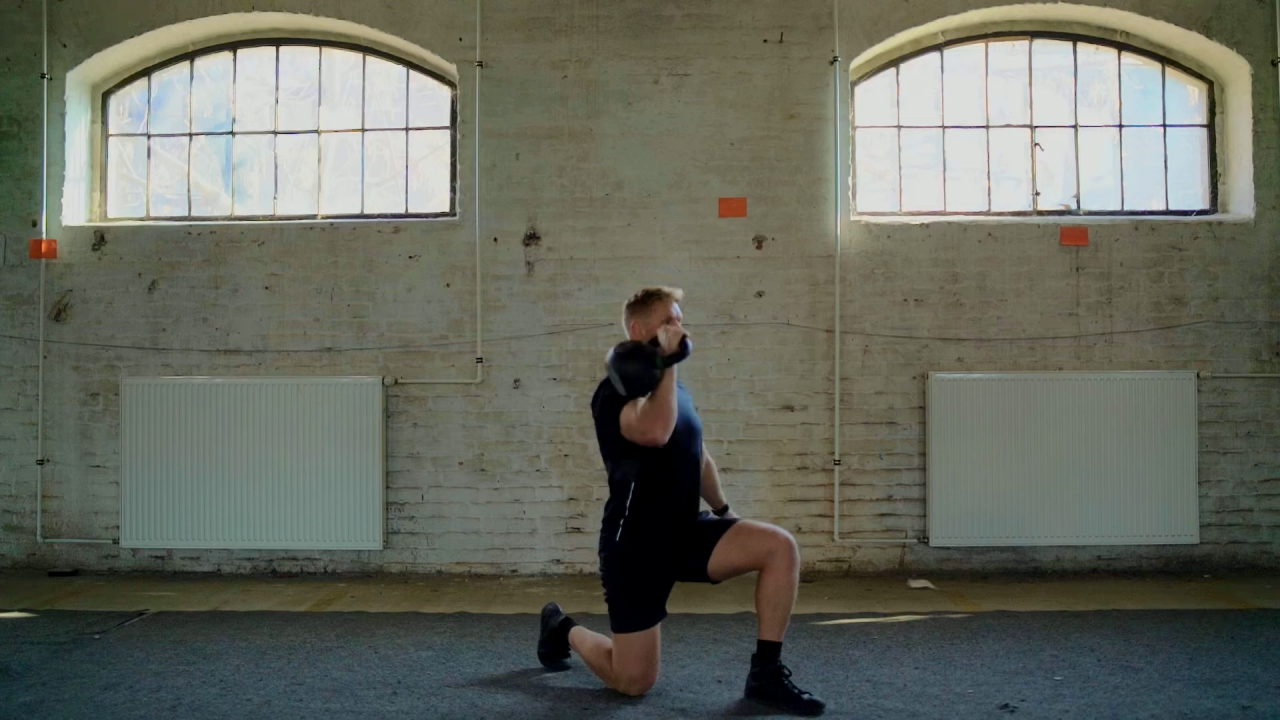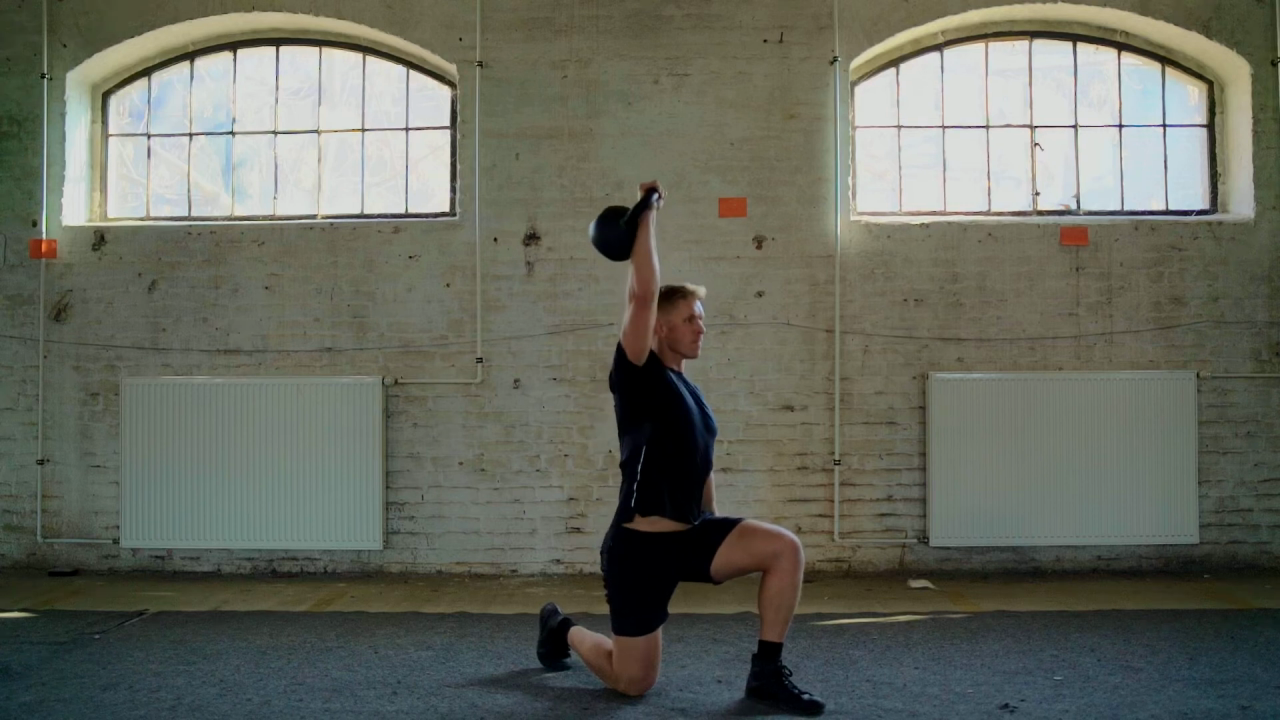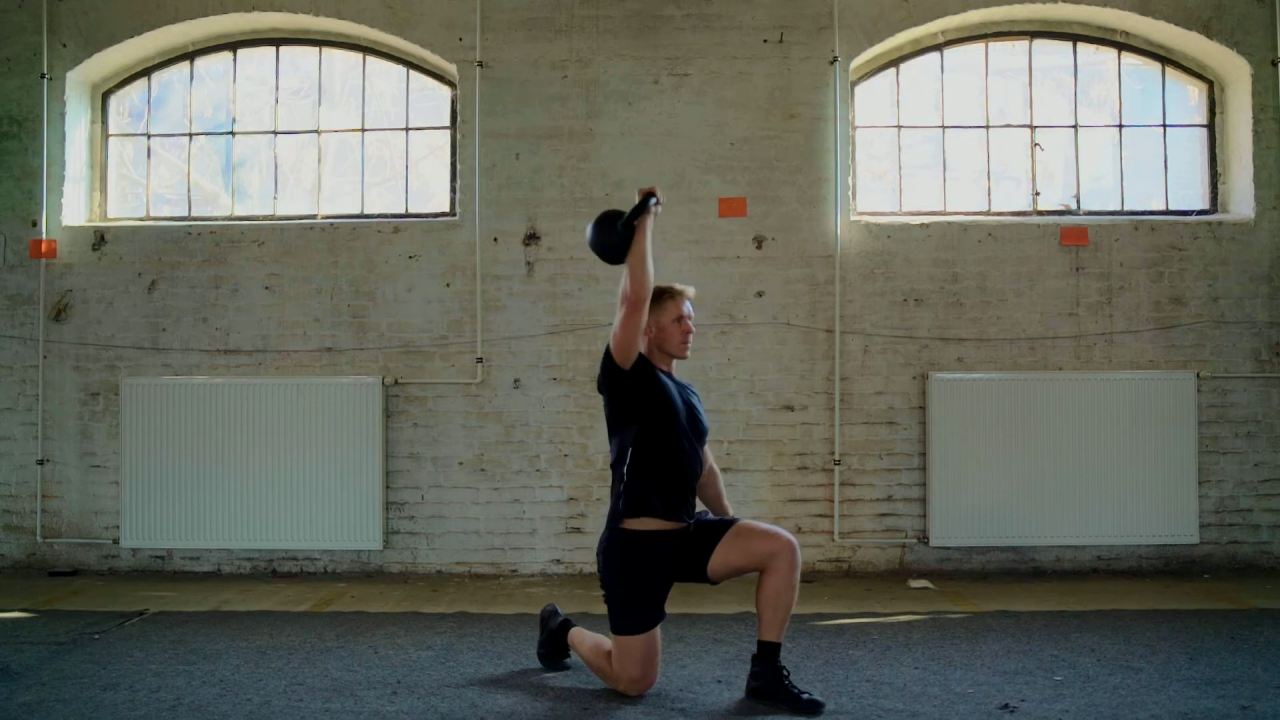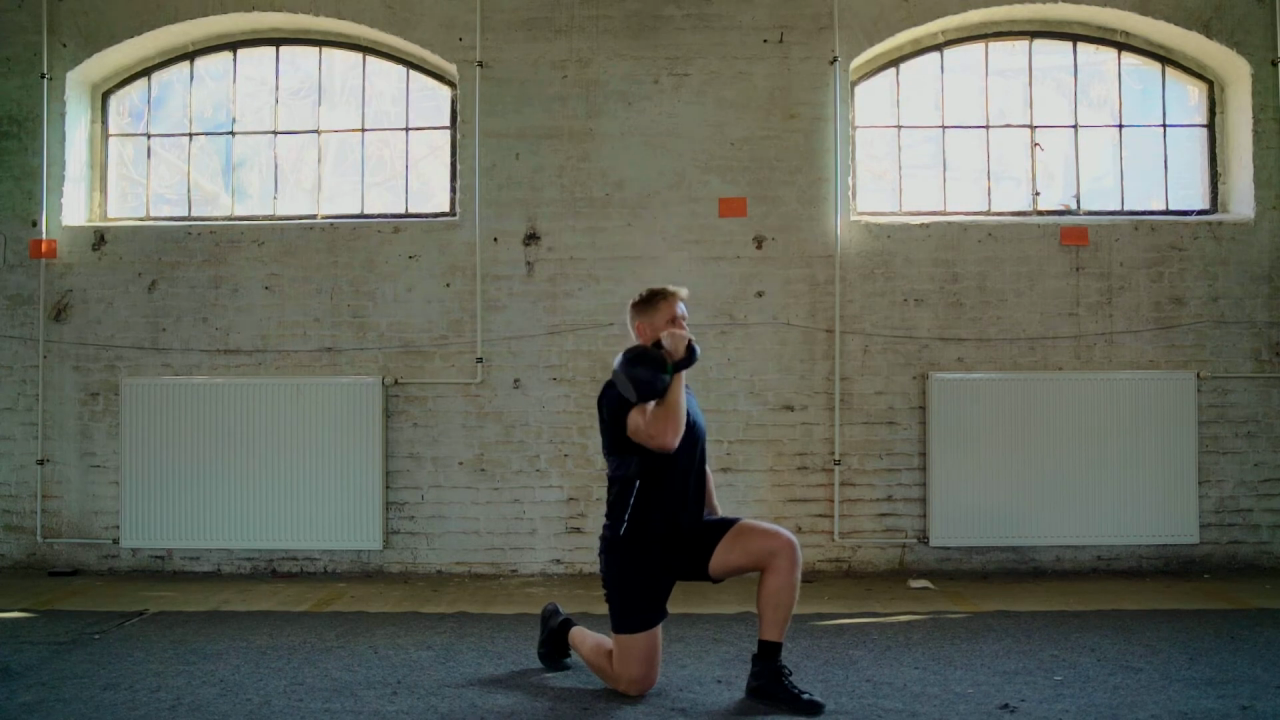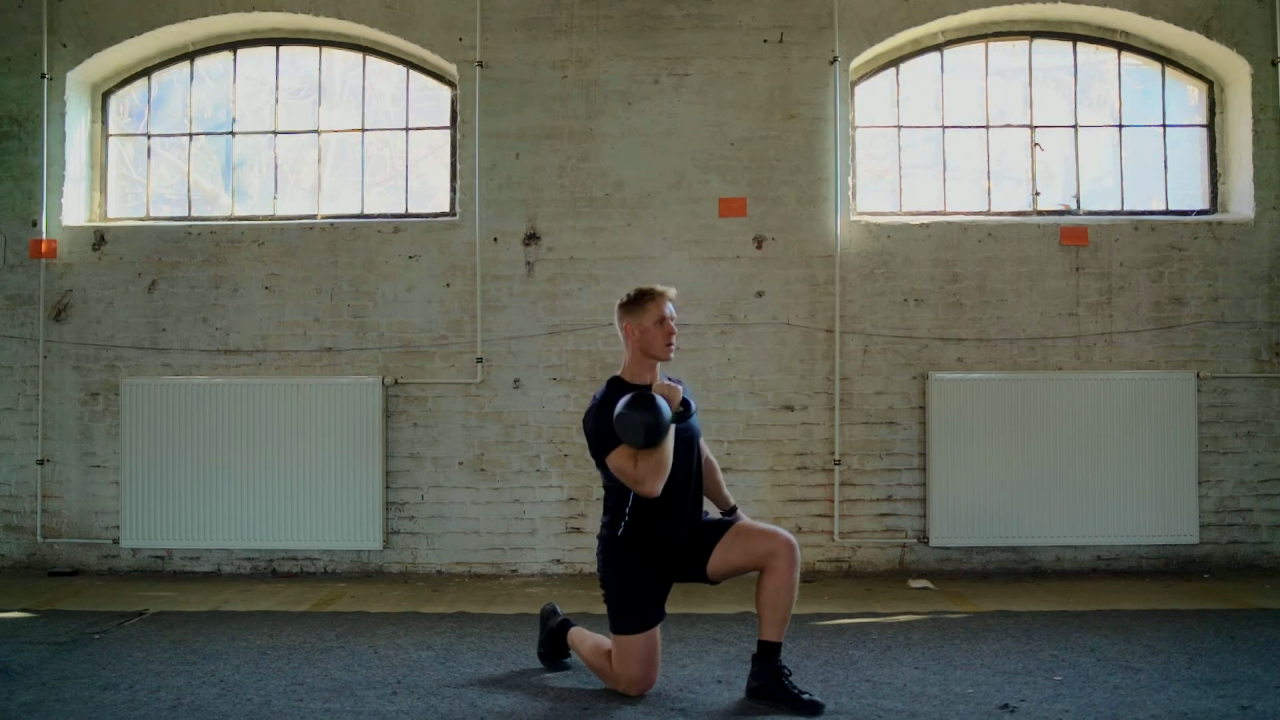
dt=0.7s
person 1, frame 1
left shoulder: (675, 390)
right shoulder: (613, 394)
right elbow: (657, 434)
left wrist: (724, 512)
right wrist: (667, 356)
left hip: (685, 532)
right hip: (635, 547)
left knee: (780, 546)
right knee: (634, 682)
left ankle: (766, 673)
right ankle: (564, 630)
person 1, frame 2
left shoulder: (688, 392)
right shoulder: (637, 376)
right elbow: (642, 296)
left wrist: (714, 527)
right wrist: (646, 217)
left hip: (688, 536)
right hip: (640, 548)
left knee: (785, 549)
left ankle: (767, 672)
right ankle: (562, 630)
person 1, frame 3
left shoulder: (685, 395)
right shoulder: (625, 376)
left elbow: (703, 467)
right elbow: (635, 300)
left wrist: (730, 530)
right wrist: (643, 220)
left hip: (684, 533)
right hip: (635, 546)
left knee: (781, 547)
left ankle: (766, 673)
right ankle: (562, 630)
person 1, frame 4
left shoulder: (676, 392)
right shoulder: (621, 392)
right elbow: (666, 439)
left wrist: (718, 524)
right wrist: (674, 365)
left hip: (686, 534)
right hip: (636, 549)
left knee: (782, 547)
right knee: (634, 683)
left ankle: (766, 673)
right ankle: (563, 630)
person 1, frame 5
left shoulder: (675, 390)
right shoulder: (606, 410)
left elbow: (701, 458)
right elbow: (649, 482)
left wrist: (732, 513)
right wrist: (665, 412)
left hip: (686, 534)
right hip: (634, 550)
left knee: (781, 548)
right knee: (634, 683)
left ankle: (766, 673)
right ankle: (563, 631)
